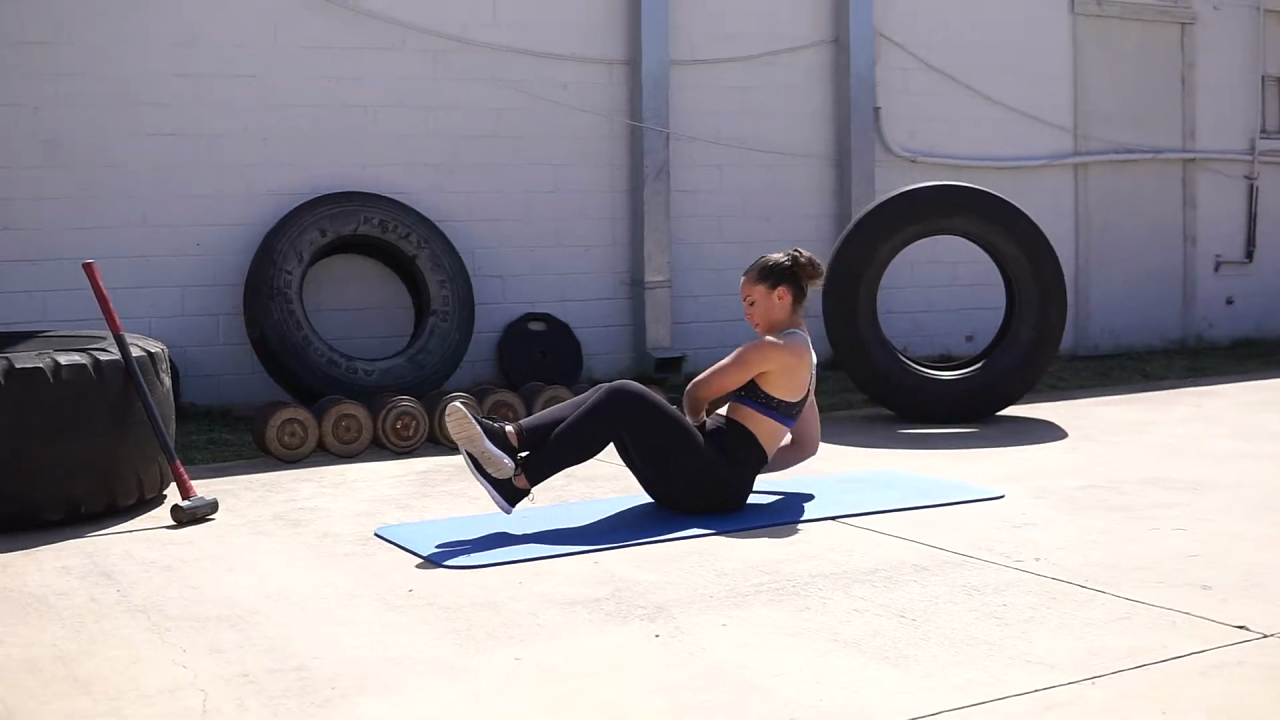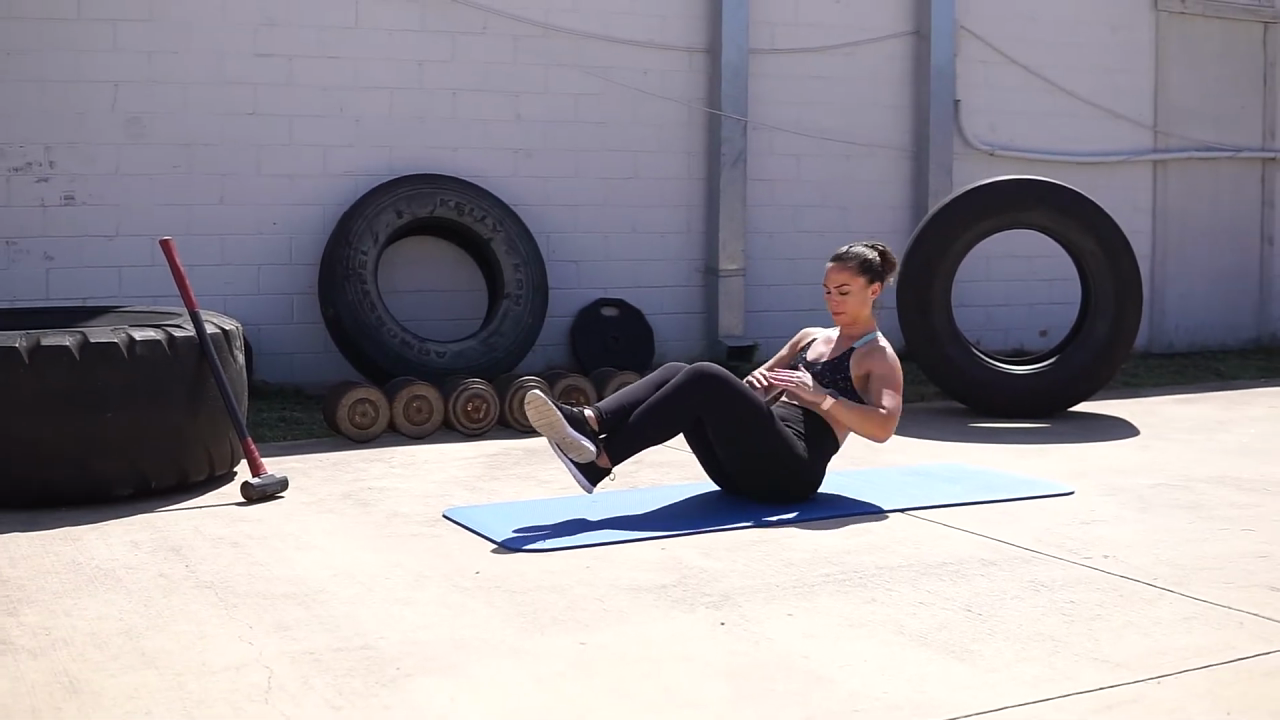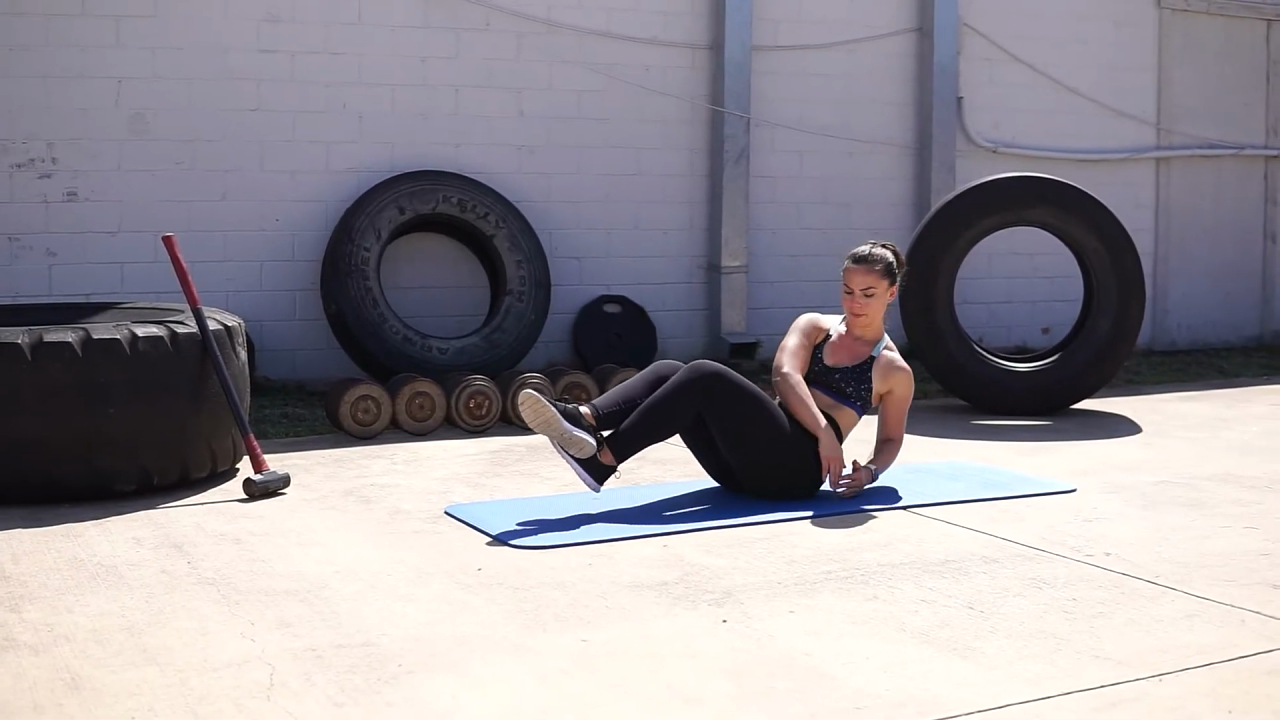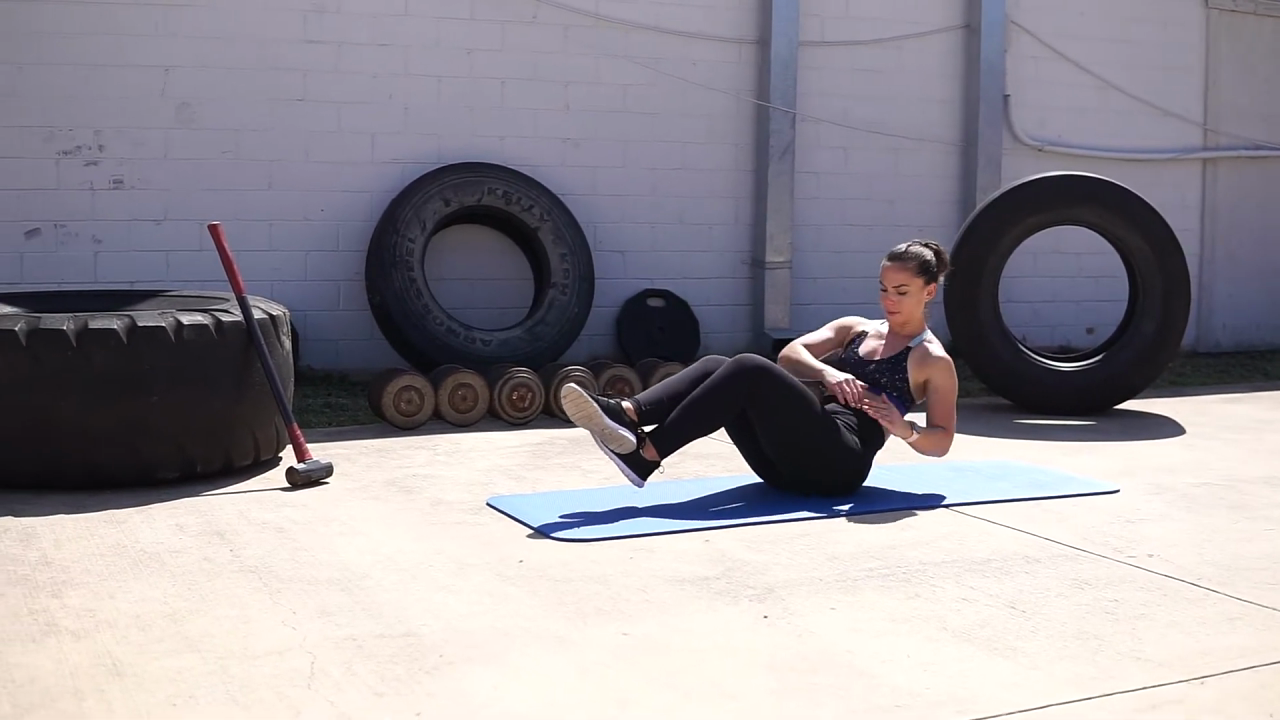
dt=1s
person 1, frame 1
left shoulder: (776, 348)
right shoulder: (796, 355)
left elbow: (701, 391)
right elbow: (806, 445)
left wrist: (693, 417)
left hip: (715, 482)
right hip: (697, 473)
left knee: (623, 397)
right knee: (608, 395)
left ankle: (519, 479)
right ankle: (507, 437)
person 1, frame 2
left shoulder: (879, 357)
right shoulder: (813, 337)
left elbow: (883, 426)
right elbow: (760, 379)
left wrist: (817, 395)
right wrist: (757, 383)
left hip: (789, 469)
right hip: (745, 466)
left knee: (705, 377)
right knee: (675, 374)
left ankle: (600, 460)
right ankle: (587, 422)
person 1, frame 3
left shoulder: (895, 370)
right shoulder: (814, 327)
left elbow: (891, 440)
right elbow: (784, 376)
left wrist: (870, 472)
right wrist: (823, 432)
left hip: (794, 465)
right hip: (745, 463)
left knee: (704, 376)
right knee: (668, 372)
left ankle: (605, 458)
right ankle: (582, 419)
person 1, frame 4
left shoulder: (934, 360)
right shoulder: (858, 329)
left elbow: (940, 439)
right elbow: (789, 355)
left wrist: (906, 429)
right wrist: (825, 372)
left hip: (837, 462)
right hip: (790, 461)
left knee: (748, 369)
right knee: (715, 366)
left ankle: (647, 453)
right ankle: (625, 413)
